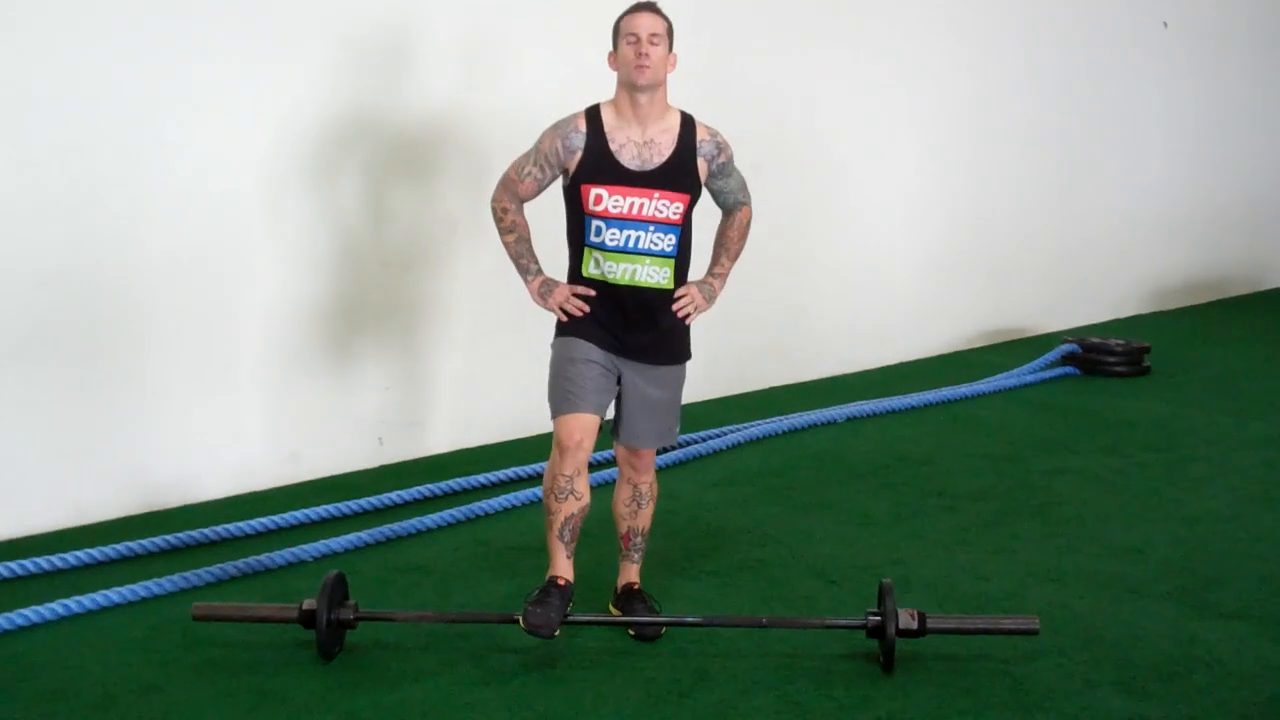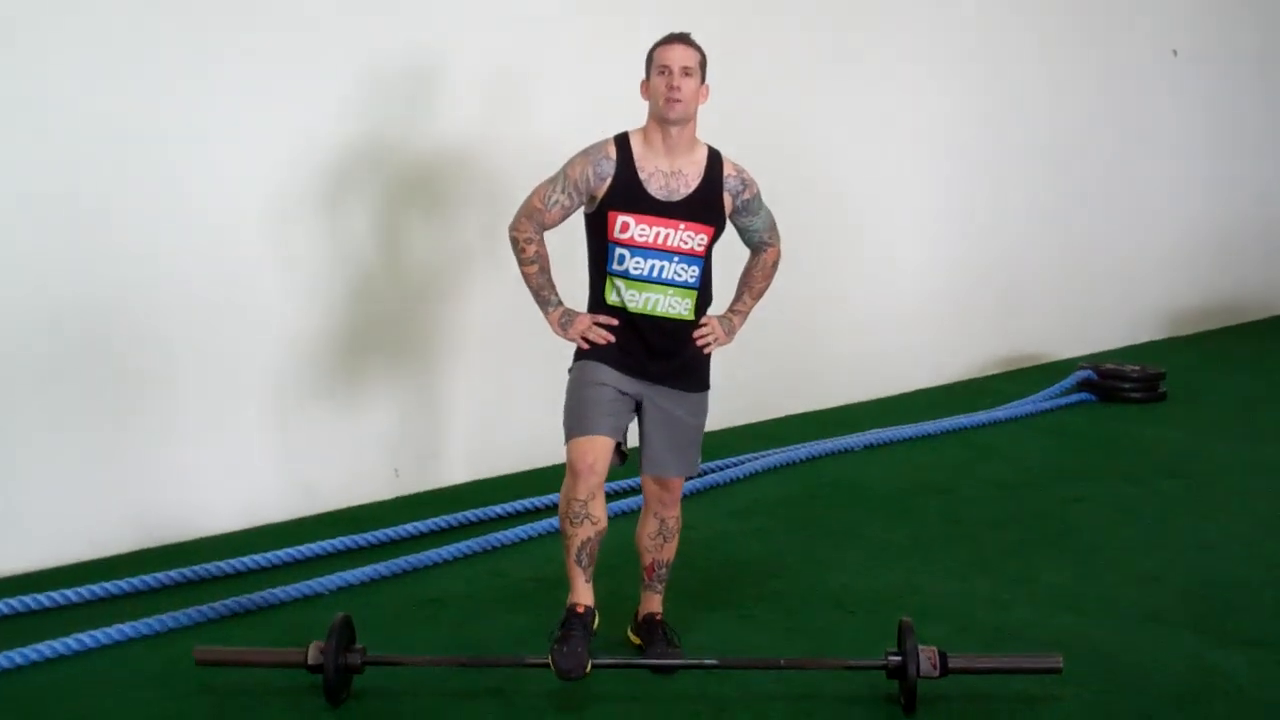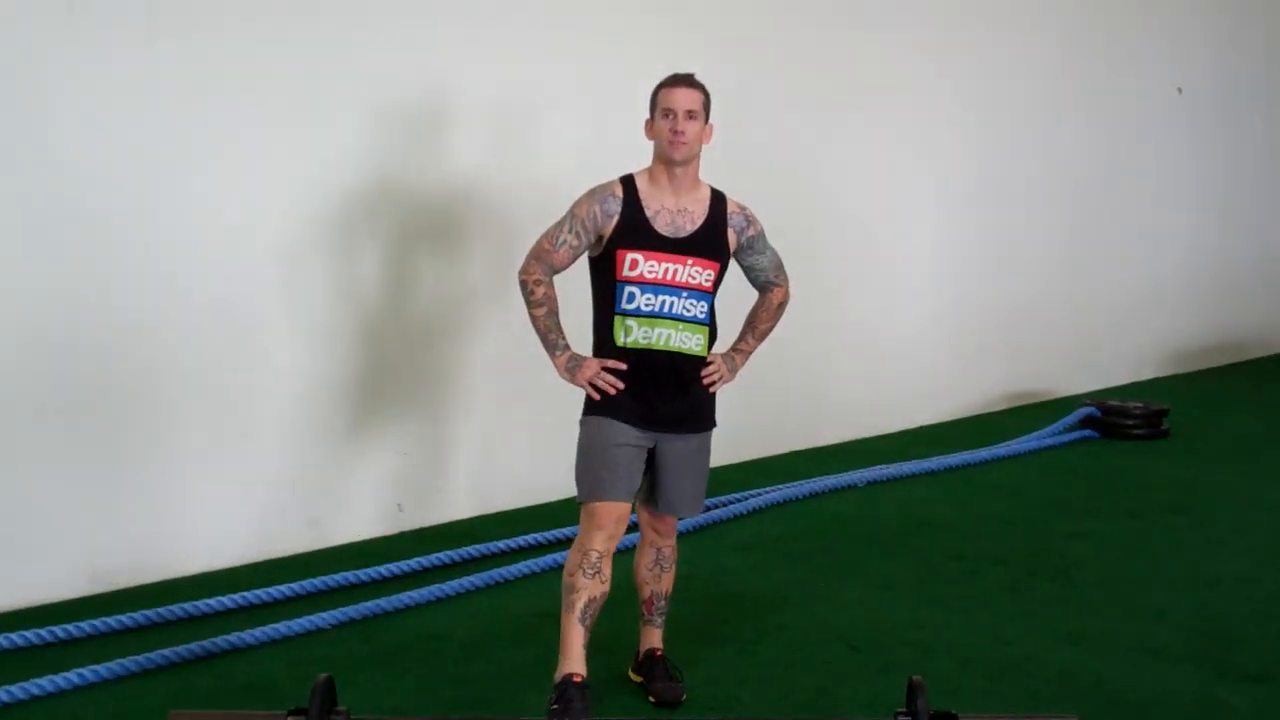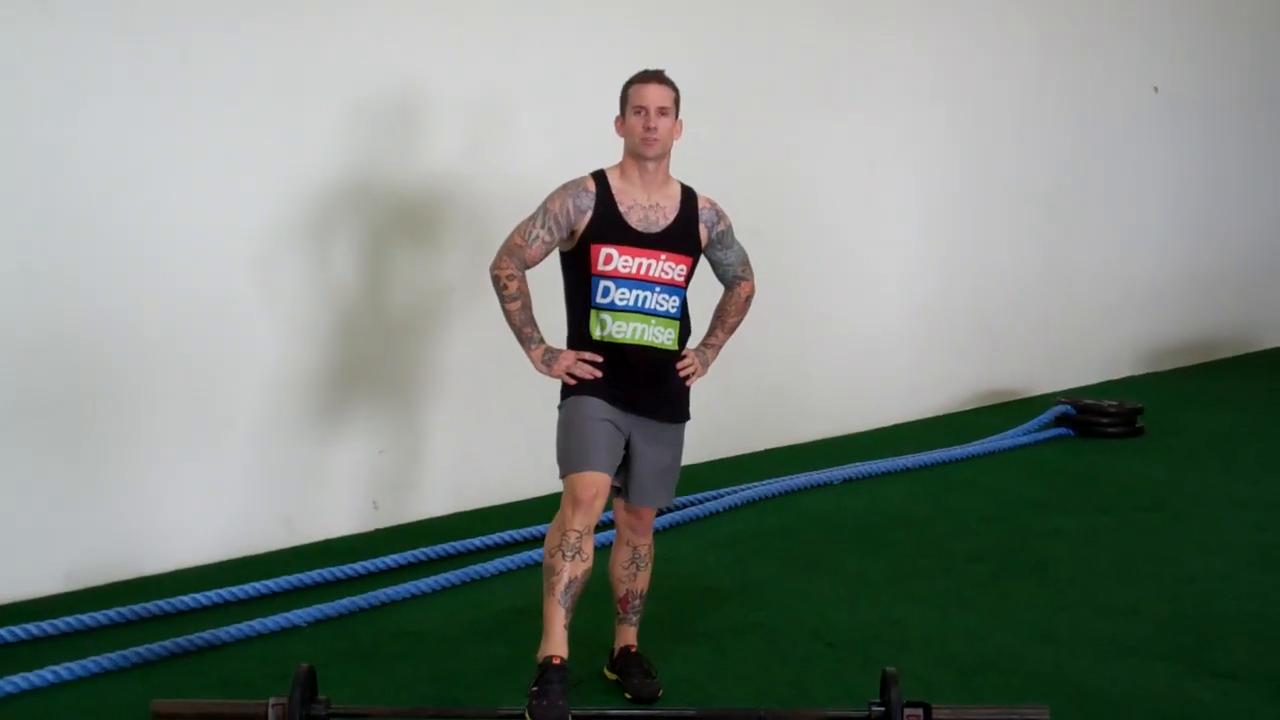
dt=1s
person 1, frame 1
left shoulder: (703, 144)
right shoulder: (573, 135)
left elbow: (739, 208)
right elbow: (505, 199)
left wrist: (713, 282)
right wrist: (536, 282)
left hip: (660, 335)
right hip: (588, 325)
left knee: (639, 460)
right knee: (573, 442)
left ankle: (629, 585)
right ankle: (559, 579)
person 1, frame 2
left shoulder: (729, 178)
right shoulder: (603, 161)
left elbow: (768, 247)
right elbow: (525, 225)
left wrist: (734, 318)
right wrist: (556, 313)
left hip: (682, 363)
right hip: (608, 353)
left knee: (665, 490)
right knee: (586, 467)
left ankle: (650, 614)
right ankle: (579, 606)
person 1, frame 3
left shoulder: (732, 218)
right shoulder: (609, 202)
left elbow: (776, 287)
right elbow: (534, 270)
left wrist: (736, 357)
right wrist: (562, 357)
left hip: (688, 405)
right hip: (617, 400)
left knee: (661, 526)
right knee: (602, 525)
left ankle: (650, 652)
person 1, frame 4
left shoulder: (703, 213)
right shoulder: (582, 197)
left elbow: (742, 283)
right elbow: (506, 264)
left wrist: (708, 351)
right wrist: (539, 351)
left hip: (663, 396)
right hip: (595, 388)
left knee: (639, 520)
right knee: (584, 499)
left ankle: (626, 648)
right ankle: (552, 660)
